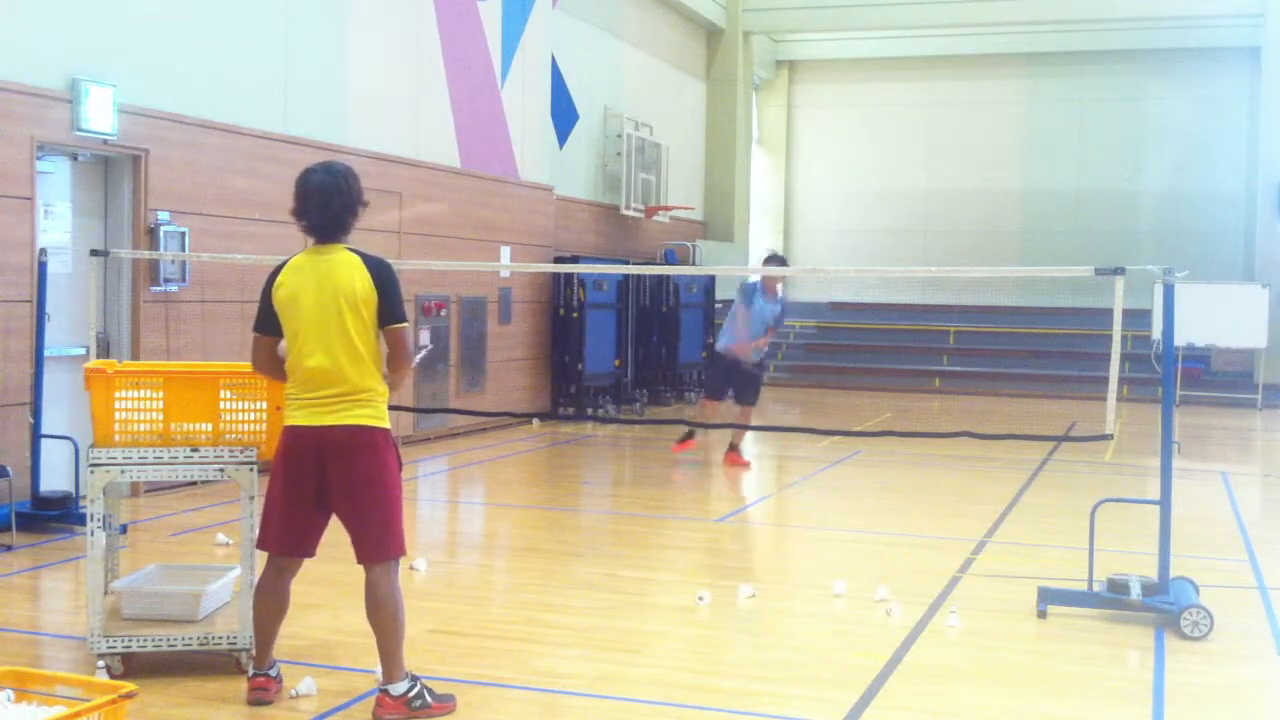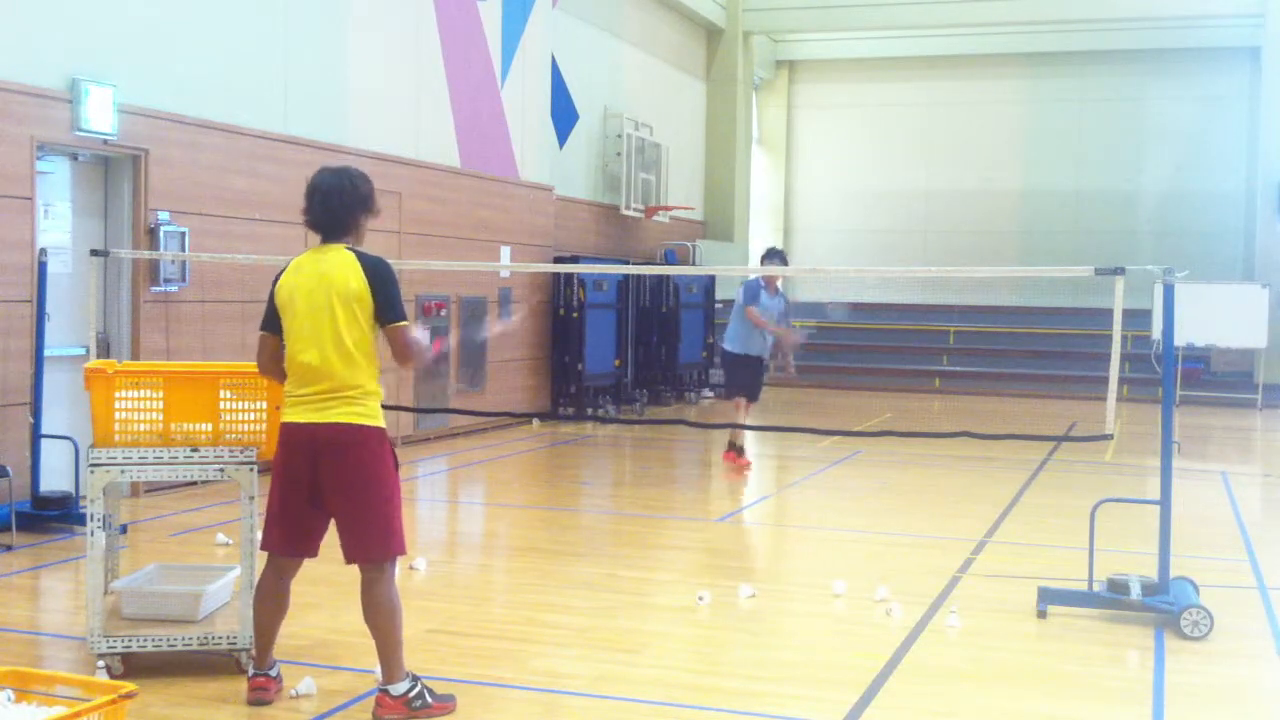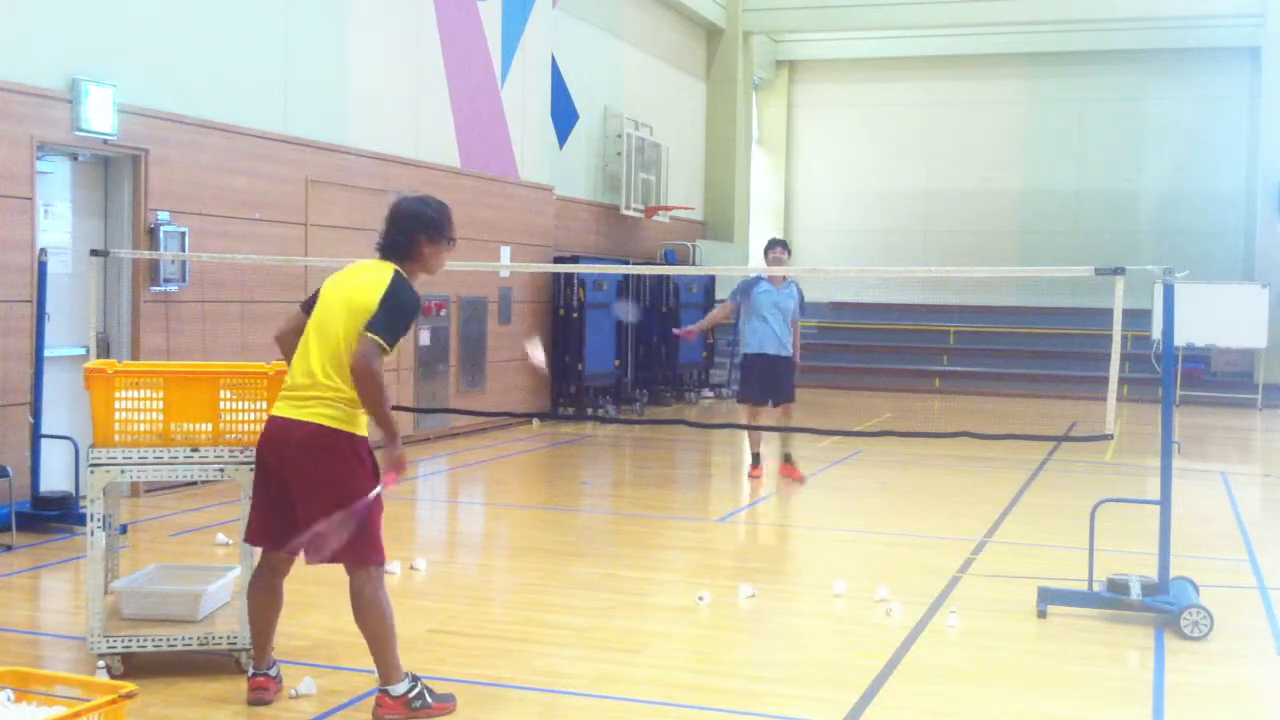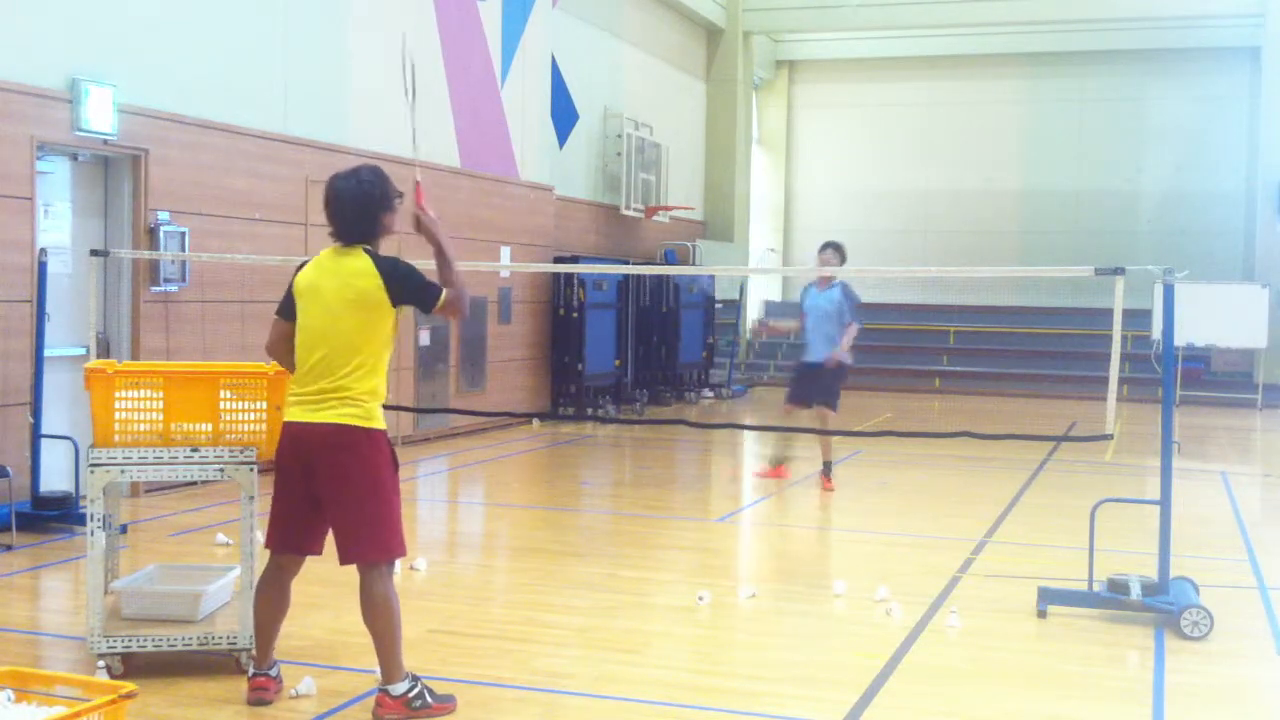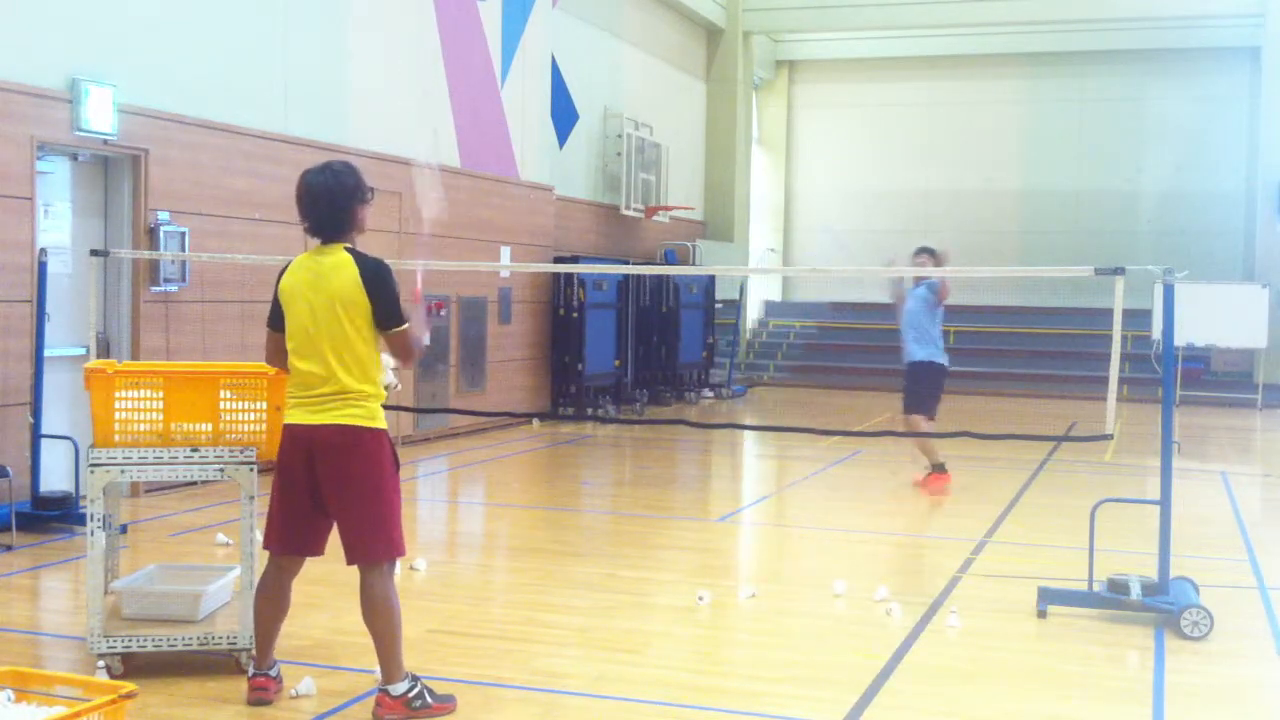
dt=0.5s
person 1, frame 1
left shoulder: (281, 277)
right shoulder: (373, 271)
left elbow: (263, 361)
right elbow: (402, 356)
right wrist: (388, 381)
left hip: (300, 432)
right hip: (361, 431)
left knee: (282, 560)
right knee: (381, 564)
left ankle: (261, 672)
person 1, frame 2
left shoulder: (288, 275)
right shoulder: (371, 268)
left elbow: (267, 361)
right elbow: (404, 351)
right wrist: (425, 351)
left hip: (297, 429)
right hip: (354, 430)
left knee: (282, 558)
right knee: (376, 564)
left ankle: (261, 672)
person 1, frame 3
left shoulder: (348, 274)
right shoulder: (401, 293)
left elbow: (285, 336)
right elbow: (363, 364)
right wrist: (391, 436)
left hip: (282, 424)
right hip: (331, 433)
left knee: (273, 557)
right knee: (365, 566)
left ankle: (261, 671)
person 1, frame 4
left shoulder: (307, 271)
right shoulder: (386, 272)
left elbow: (277, 346)
right elbow: (457, 305)
right wrist: (437, 240)
left hip: (298, 428)
right hip: (354, 432)
left knee: (284, 558)
right knee: (376, 564)
left ankle: (262, 672)
person 1, frame 5
left shoulder: (290, 275)
right shoulder: (368, 270)
left elbow: (275, 356)
right elbow: (408, 352)
right wrist: (410, 320)
left hip: (298, 430)
right hip: (355, 431)
left knee: (284, 558)
right knee: (376, 563)
left ankle: (262, 672)
person 2, frame 1
left shoulder: (780, 306)
right shoulder: (750, 289)
left elbow: (768, 338)
right elbow: (741, 314)
left wrist: (746, 349)
right wrist: (740, 339)
left hip: (751, 360)
right hip: (725, 353)
left knee: (747, 409)
right knee: (709, 402)
left ankle: (733, 451)
right ankle: (690, 435)
person 2, frame 2
left shoulder: (781, 299)
right shoulder: (751, 287)
left elbow: (783, 331)
right elbow: (755, 319)
left wrist: (788, 359)
right wrist: (781, 333)
left hip: (758, 357)
right hip: (737, 352)
left knee: (746, 404)
right knee: (738, 402)
left ankle: (732, 450)
right ankle: (740, 452)
person 2, frame 3
left shoulder: (794, 290)
right shoulder: (751, 285)
right elbow: (724, 310)
left wrist: (796, 354)
right wrist: (696, 328)
left hip: (783, 357)
right hip: (755, 355)
left knee: (787, 408)
right knee: (755, 409)
left ankle: (787, 460)
right ankle: (756, 460)
person 2, frame 4
left shoulder: (843, 291)
right shoulder: (808, 290)
left elbow: (853, 326)
left wrist: (841, 349)
right wrist: (776, 327)
left hip: (833, 363)
right hip: (809, 360)
left knee: (824, 413)
right knee: (790, 408)
left ankle: (826, 471)
right ankle: (778, 462)
person 2, frame 5
left shoulder: (929, 289)
right shoulder: (913, 292)
left elbow: (944, 294)
left wrist: (942, 271)
right wrist: (898, 286)
left hip: (928, 363)
right hip: (918, 363)
left knee: (915, 419)
right knee: (920, 421)
left ankle: (938, 471)
right ankle: (938, 470)
